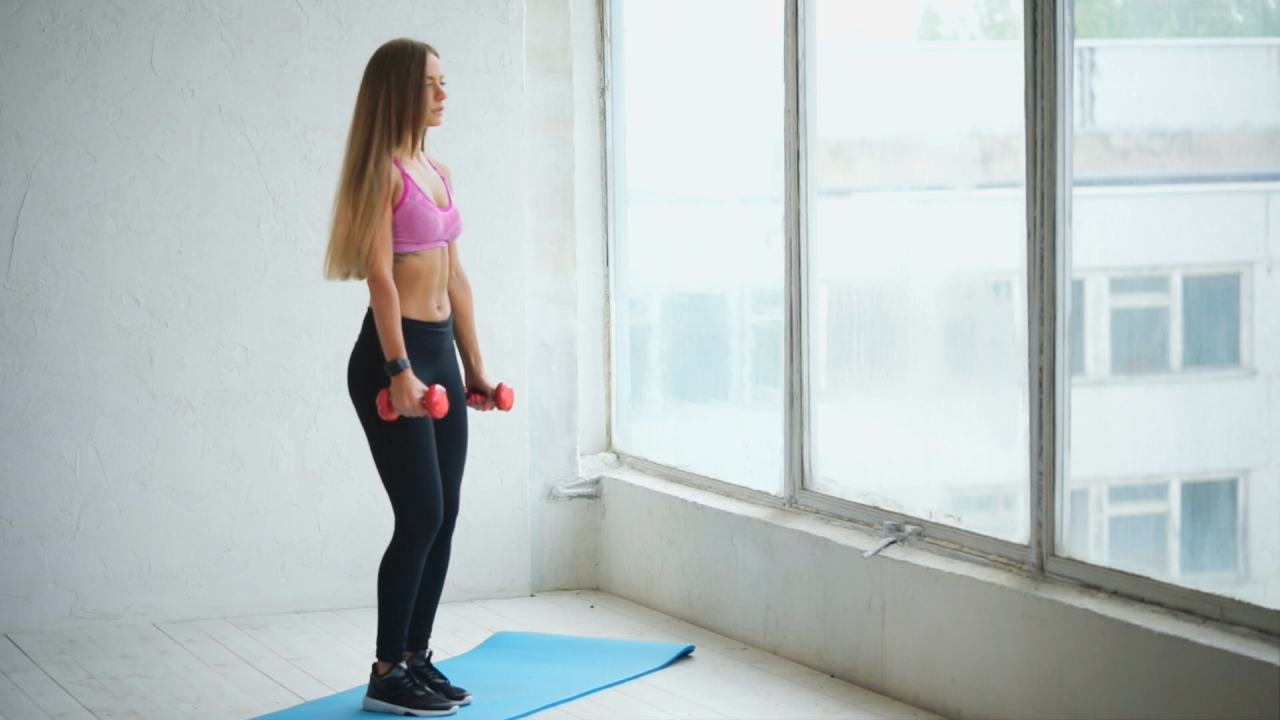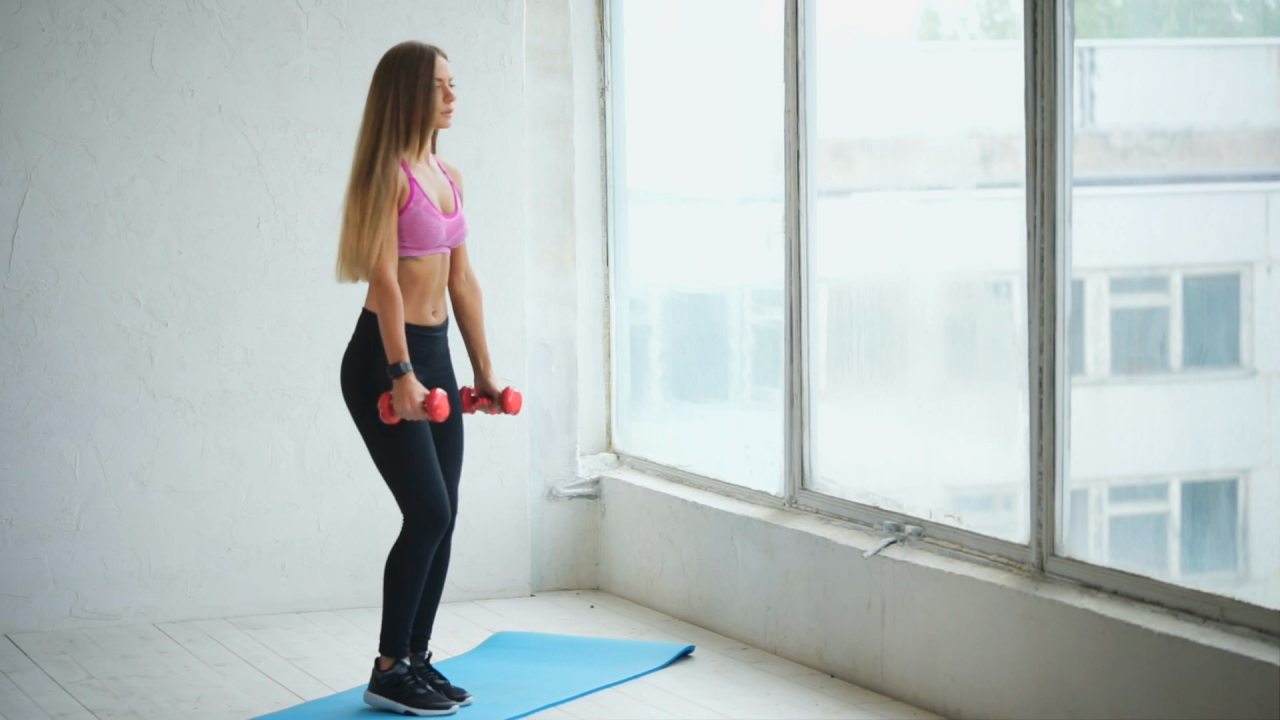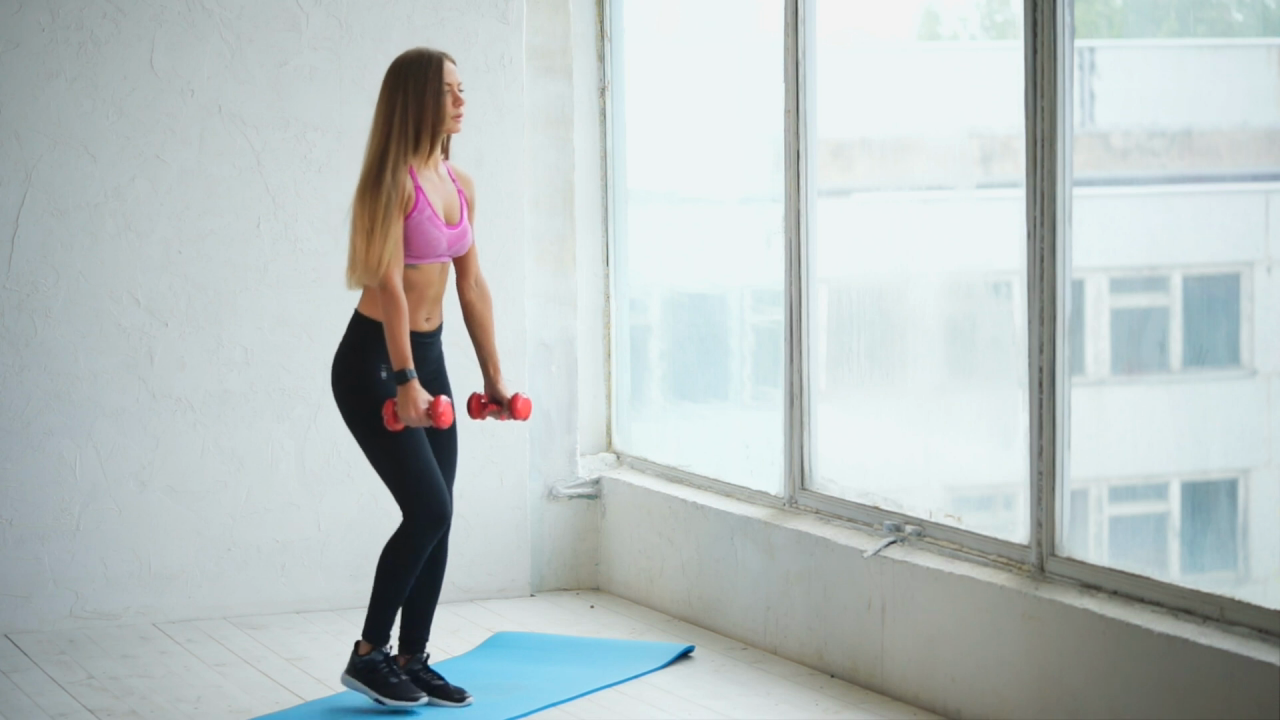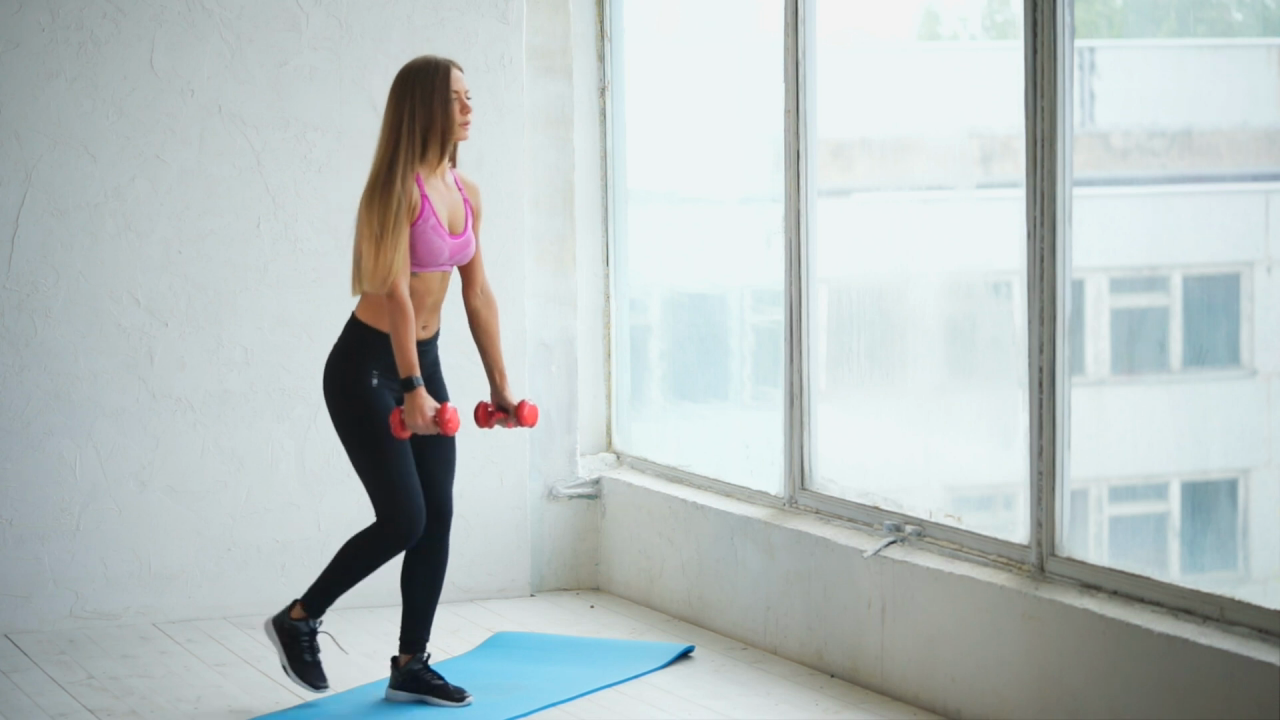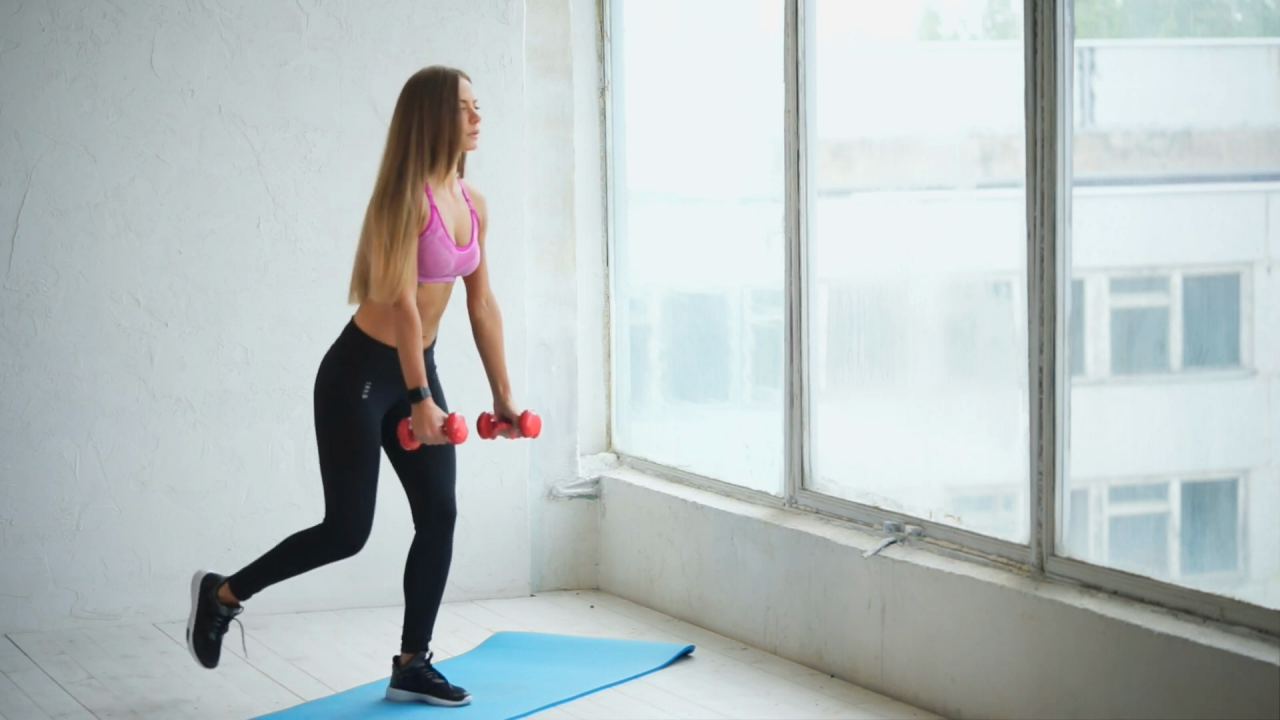
dt=0.2s
person 1, frame 1
left shoulder: (437, 171)
right shoulder: (379, 173)
right elbow: (380, 277)
left wrist: (473, 368)
right wrist: (398, 371)
left hip: (438, 353)
right hip: (392, 358)
left knee: (443, 518)
right knee: (419, 519)
left ankle: (415, 658)
person 1, frame 2
left shoulder: (447, 175)
right shoulder: (385, 176)
left elbow: (463, 280)
right elbow: (382, 279)
left wrist: (483, 371)
right wrist: (399, 374)
left hip: (434, 354)
right hip: (382, 360)
left knee: (442, 518)
right knee: (427, 515)
left ankle: (415, 659)
person 1, frame 3
left shoulder: (460, 183)
right shoulder: (392, 182)
left elbow: (472, 286)
right elbow: (388, 286)
left wrist: (493, 377)
right wrist: (403, 380)
left hip: (427, 356)
right hip: (372, 362)
left knee: (436, 517)
right knee: (428, 510)
left ankle: (411, 660)
right ankle: (369, 655)
person 1, frame 4
left shoulder: (466, 191)
right shoulder: (399, 188)
left elbow: (478, 293)
right elbow: (394, 293)
left wrist: (500, 383)
right wrist: (412, 389)
left hip: (422, 359)
right hip: (365, 366)
left knee: (437, 518)
right knee: (403, 519)
left ankle: (410, 665)
right ankle: (297, 622)
person 1, frame 5
left shoulder: (473, 202)
right shoulder: (408, 199)
left elbow: (482, 304)
right elbow: (402, 303)
left wrist: (503, 394)
right wrist: (419, 400)
left hip: (417, 369)
right hip: (361, 372)
left knee: (440, 518)
right knee: (348, 530)
left ankle: (412, 664)
right ankle: (224, 594)
